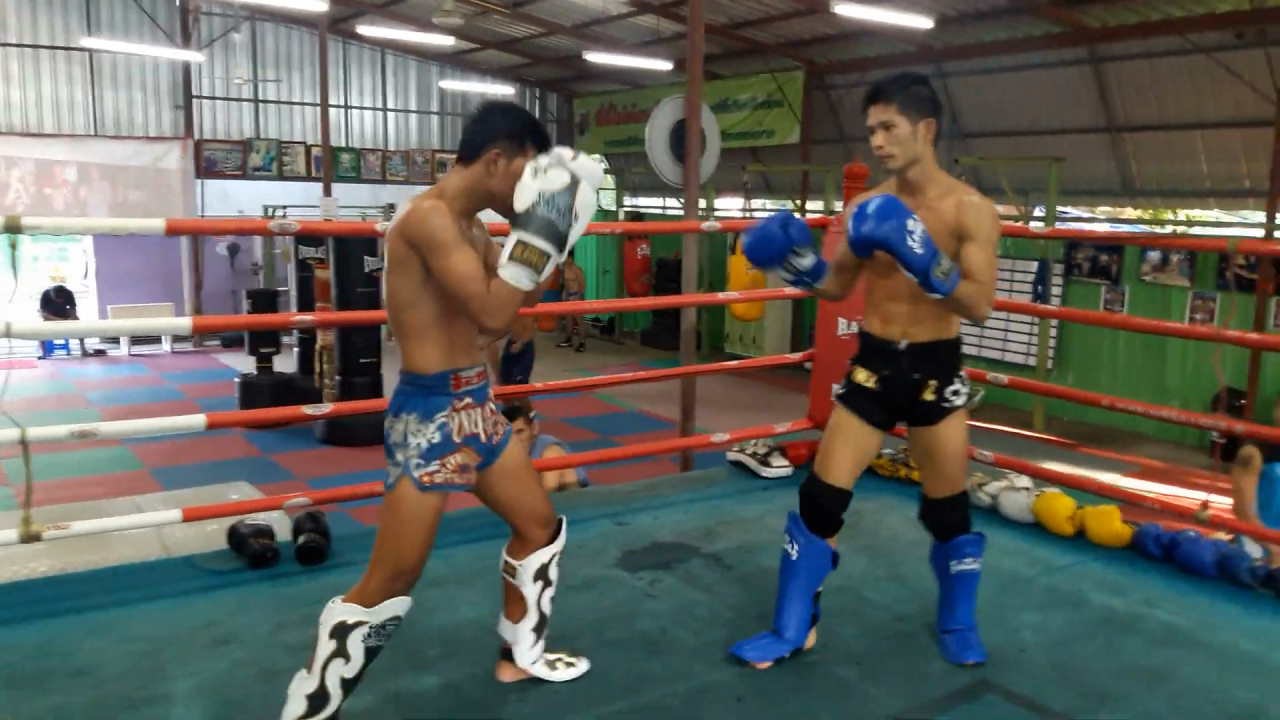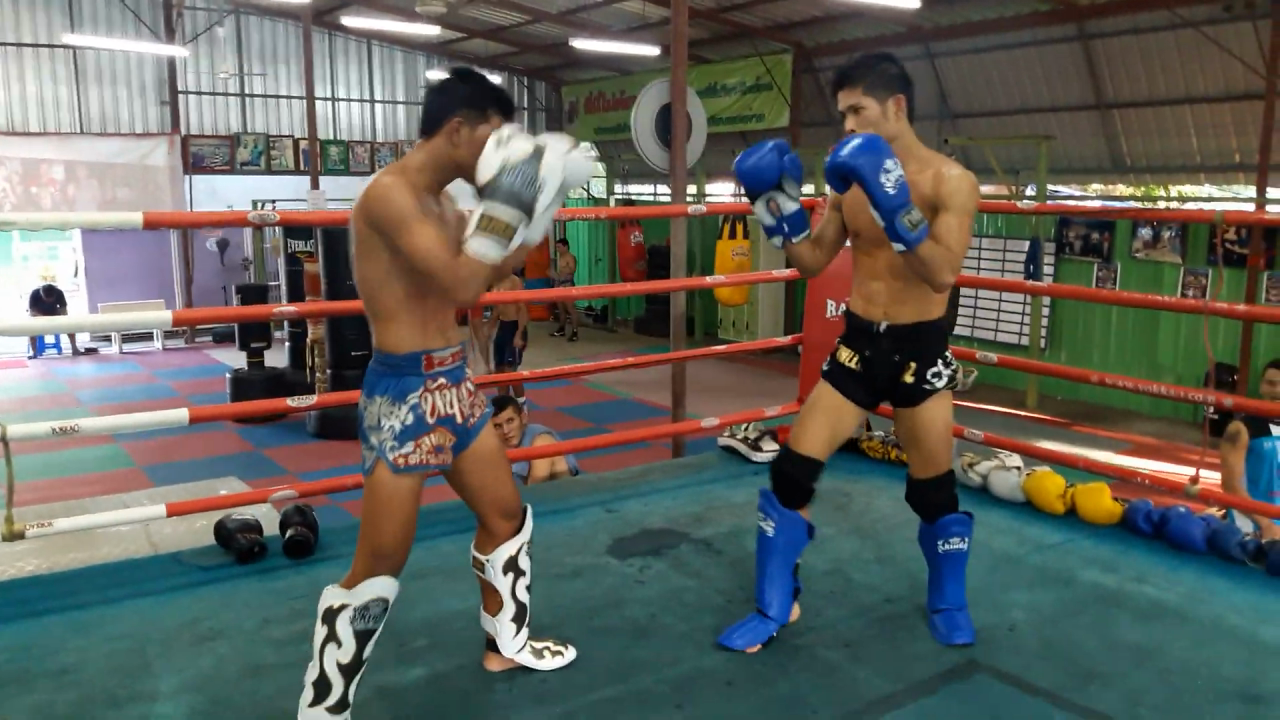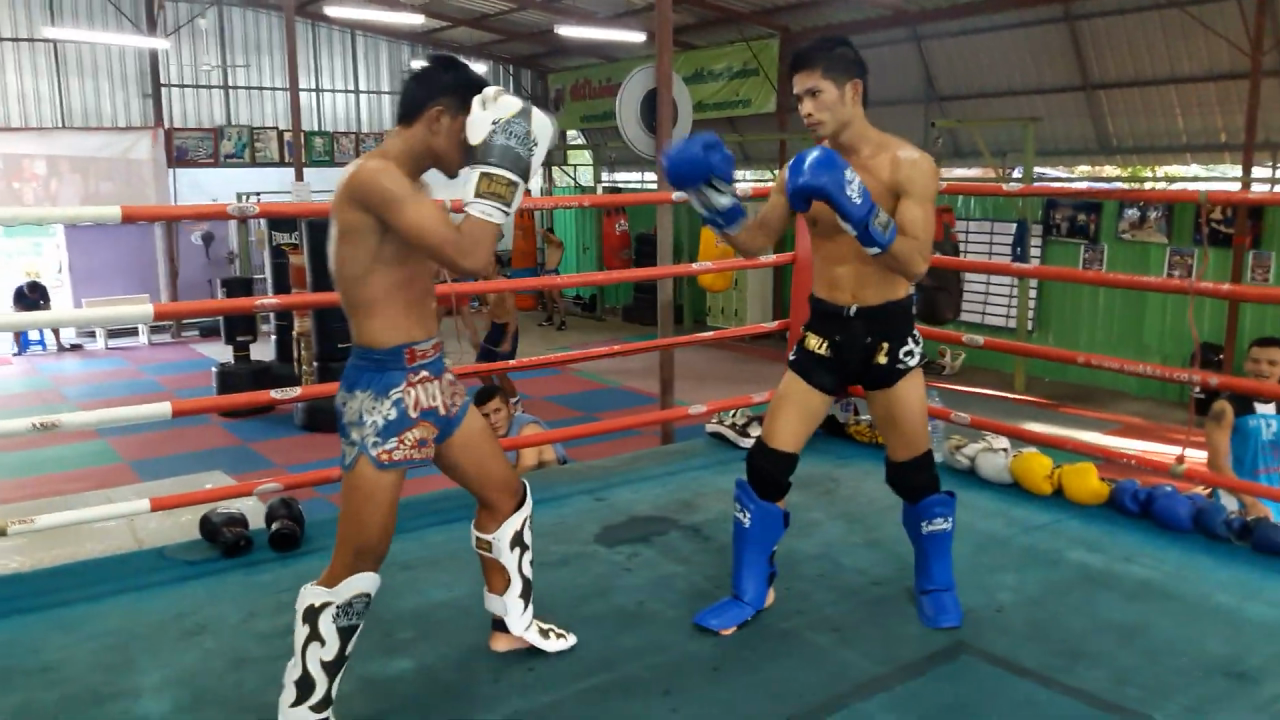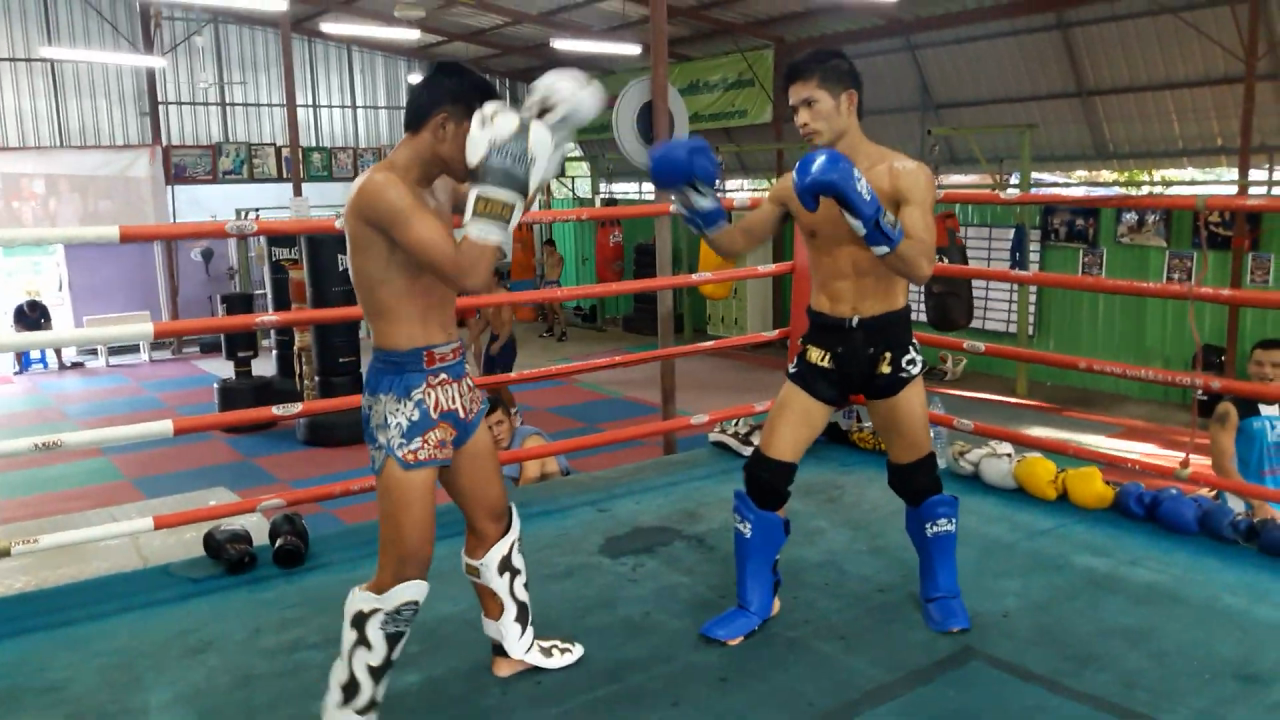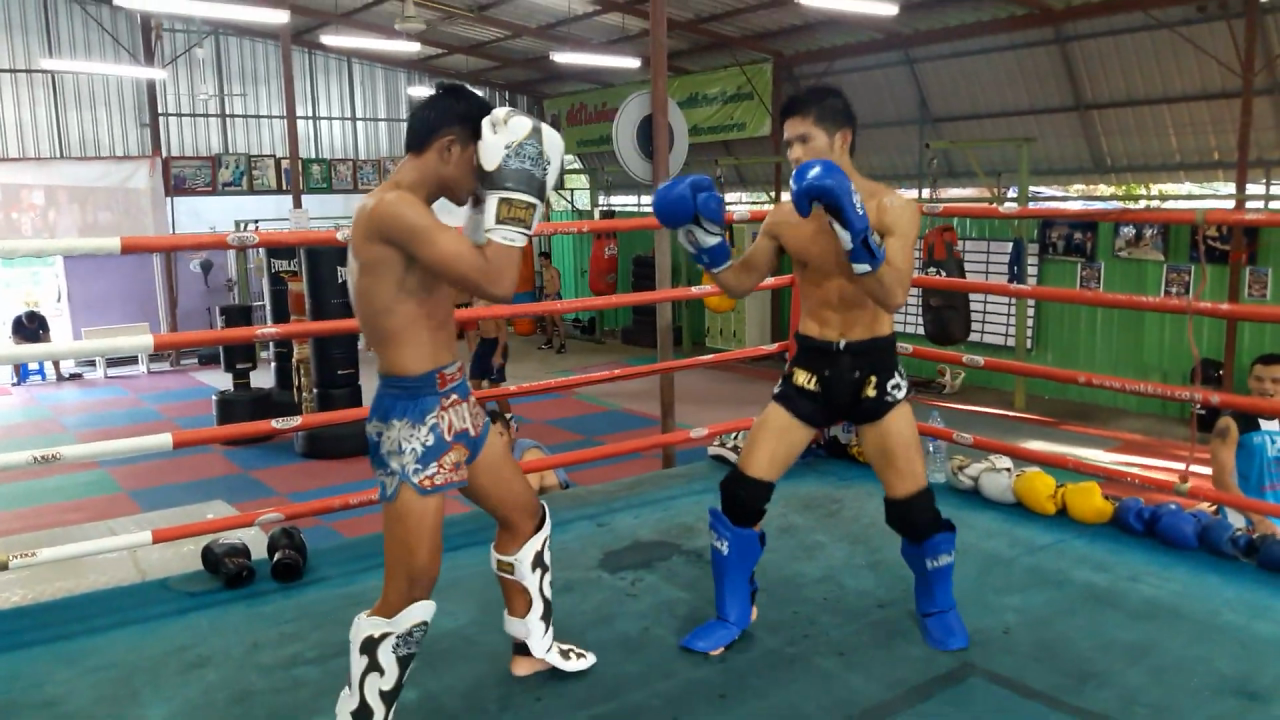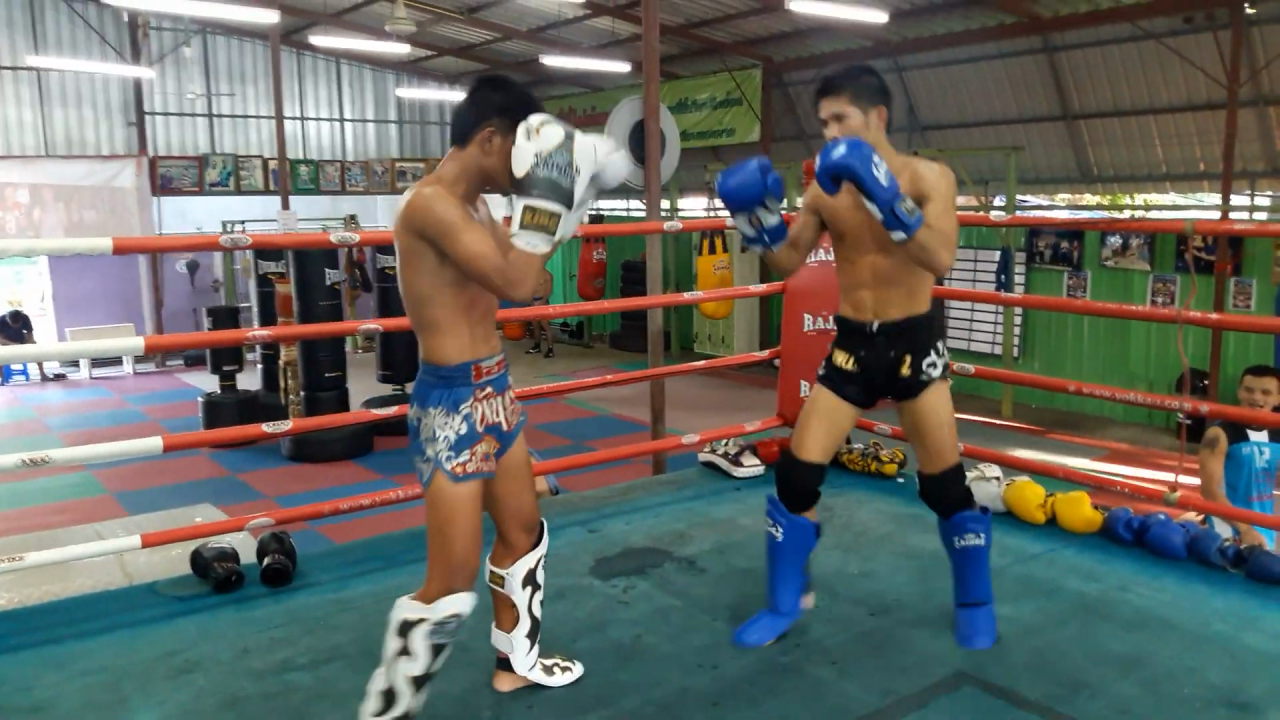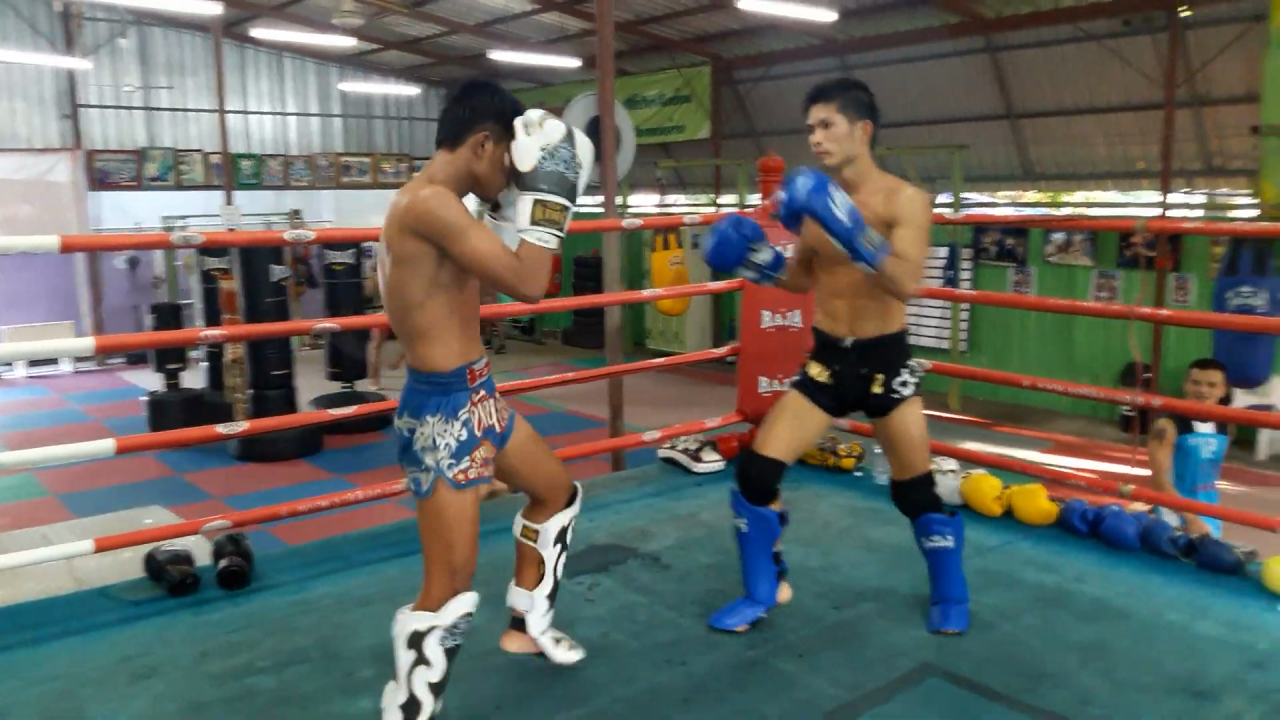
dt=0.3s
person 1, frame 1
left shoulder: (468, 225)
right shoulder: (429, 216)
left elbow: (511, 291)
right elbow: (494, 313)
left wrist: (563, 213)
right wrist: (540, 220)
left hip: (478, 406)
right hip: (428, 415)
left knee: (542, 527)
right knee: (386, 587)
left ankle: (521, 653)
person 1, frame 2
left shoulder: (437, 200)
right shoulder: (389, 192)
left elbow: (492, 269)
right elbow: (462, 285)
left wrist: (539, 201)
right wrist: (505, 195)
left hip: (455, 384)
right hip: (402, 394)
left knee: (506, 517)
right knee: (378, 567)
left ankle: (505, 642)
person 1, frame 3
left shoulder: (408, 183)
right shoulder: (377, 177)
left elbow: (456, 242)
right elbow: (469, 257)
left wrist: (509, 161)
right wrist: (497, 160)
left hip: (435, 376)
right hip: (383, 385)
left knee: (506, 495)
right knee: (358, 565)
left ankle: (511, 623)
person 1, frame 4
left shoulder: (427, 187)
right shoulder: (381, 188)
left elbow: (506, 202)
right elbow: (469, 273)
left wrist: (537, 135)
right wrist: (495, 176)
left hip: (452, 380)
right hip: (405, 389)
left knee: (493, 521)
right knee: (405, 571)
left ankle: (512, 643)
person 1, frame 5
left shoulder: (412, 209)
right shoulder: (392, 210)
left elbow: (471, 264)
right elbow: (497, 282)
left wrist: (515, 187)
right wrist: (515, 185)
left hip: (456, 402)
right hip: (413, 414)
left knee: (526, 518)
right knee: (409, 594)
left ankle: (532, 643)
person 1, frame 6
left shoulder: (467, 203)
right shoulder: (432, 202)
left elbow: (513, 256)
right elbow: (516, 283)
left wrist: (568, 193)
right wrist: (541, 190)
left hip: (491, 394)
right hip: (451, 404)
left knee: (523, 533)
right knee: (449, 584)
left ankle: (515, 659)
person 1, frame 7
left shoulder: (431, 202)
right shoulder: (429, 203)
left elbow: (483, 271)
right elbow: (528, 284)
left wrist: (514, 203)
right wrist: (546, 187)
left hip: (477, 396)
right hip: (445, 408)
left knee: (557, 494)
right knee: (448, 588)
left ankle: (530, 620)
person 2, frame 1
left shoulder: (972, 210)
right shoulder: (867, 208)
left elbow: (980, 307)
right elbow: (834, 287)
left wrist: (924, 259)
right wrist: (796, 258)
left hip: (935, 370)
right hip: (872, 365)
left knee: (947, 510)
right knee: (820, 501)
left ankle: (957, 624)
right ankle: (792, 629)
person 2, frame 2
left shoulder: (951, 180)
right shoulder: (849, 184)
left elbow: (945, 273)
right elbow: (811, 261)
left wrist: (895, 206)
right wrist: (778, 203)
left hip: (919, 350)
right hip: (857, 343)
left knee: (934, 490)
right knee: (792, 471)
left ankle: (948, 603)
right ankle: (775, 607)
person 2, frame 3
left shoulder: (909, 164)
right shoulder: (803, 172)
left elbow: (916, 262)
right elbow: (752, 241)
left wrist: (858, 209)
right wrist: (714, 193)
left hip: (890, 331)
right hip: (824, 330)
left knee: (914, 472)
right knee: (767, 463)
left ankle: (935, 586)
right ankle: (749, 593)
person 2, frame 4
left shoulder: (905, 175)
right shoulder: (796, 184)
left elbow: (920, 267)
right elbow: (736, 244)
left wrist: (866, 211)
right wrist: (696, 196)
left hip: (887, 340)
right hip: (823, 342)
left knee: (918, 478)
right knee: (765, 474)
left ankle: (941, 592)
right ankle: (756, 602)
person 2, frame 5
left shoulder: (892, 209)
right shoulder: (785, 216)
left elbow: (891, 295)
right elbow: (737, 282)
left wrist: (852, 226)
right wrist: (698, 232)
left hip: (874, 369)
right hip: (810, 368)
left knee: (915, 511)
right knee: (741, 492)
left ankle: (938, 608)
right ankle: (733, 614)
person 2, frame 6
left shoulder: (930, 177)
right shoulder: (826, 192)
left elbow: (939, 262)
right elbow: (787, 264)
left wrist: (888, 199)
right wrist: (759, 216)
left hip: (912, 344)
right hip: (850, 346)
left knee: (945, 486)
right knee: (795, 476)
left ankle: (974, 601)
right ankle: (786, 600)
person 2, frame 7
left shoulder: (905, 200)
right shoulder: (811, 204)
left elbow: (903, 285)
left wrist: (852, 227)
right wrist: (756, 256)
left hip: (884, 361)
right hip: (825, 360)
left knee: (916, 493)
right knee: (756, 474)
left ankle: (950, 596)
right ankle: (764, 590)
